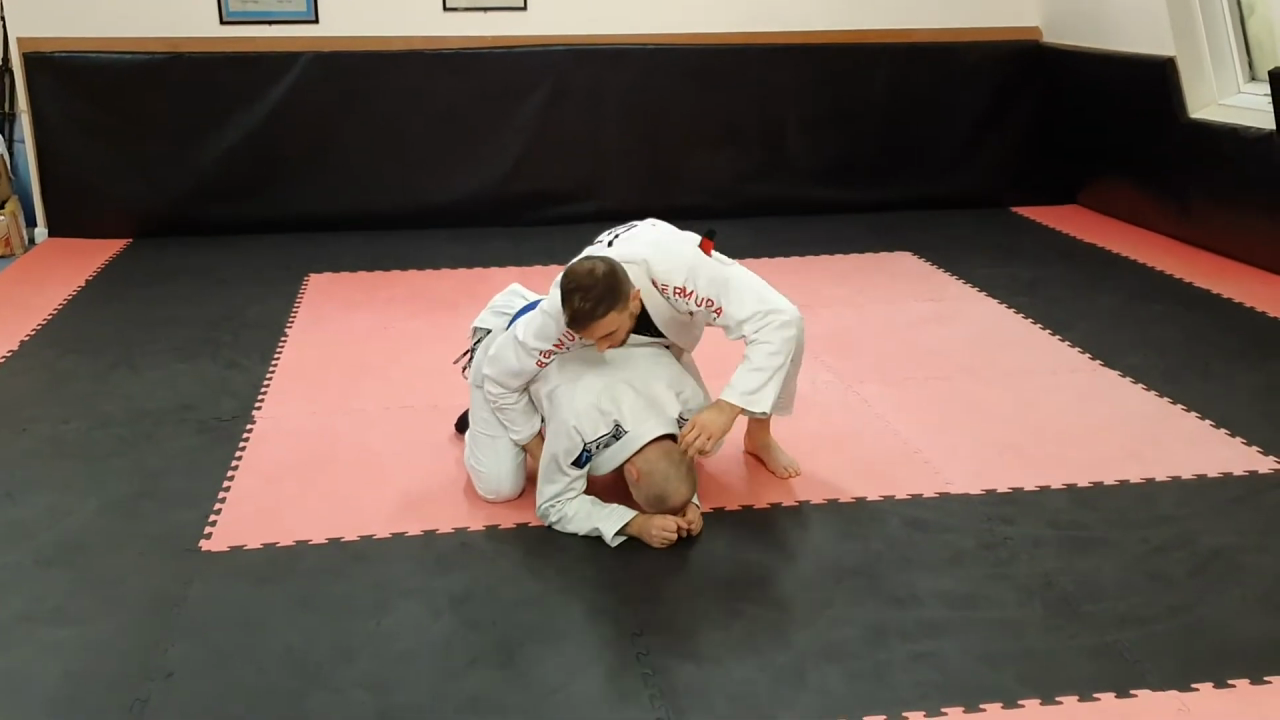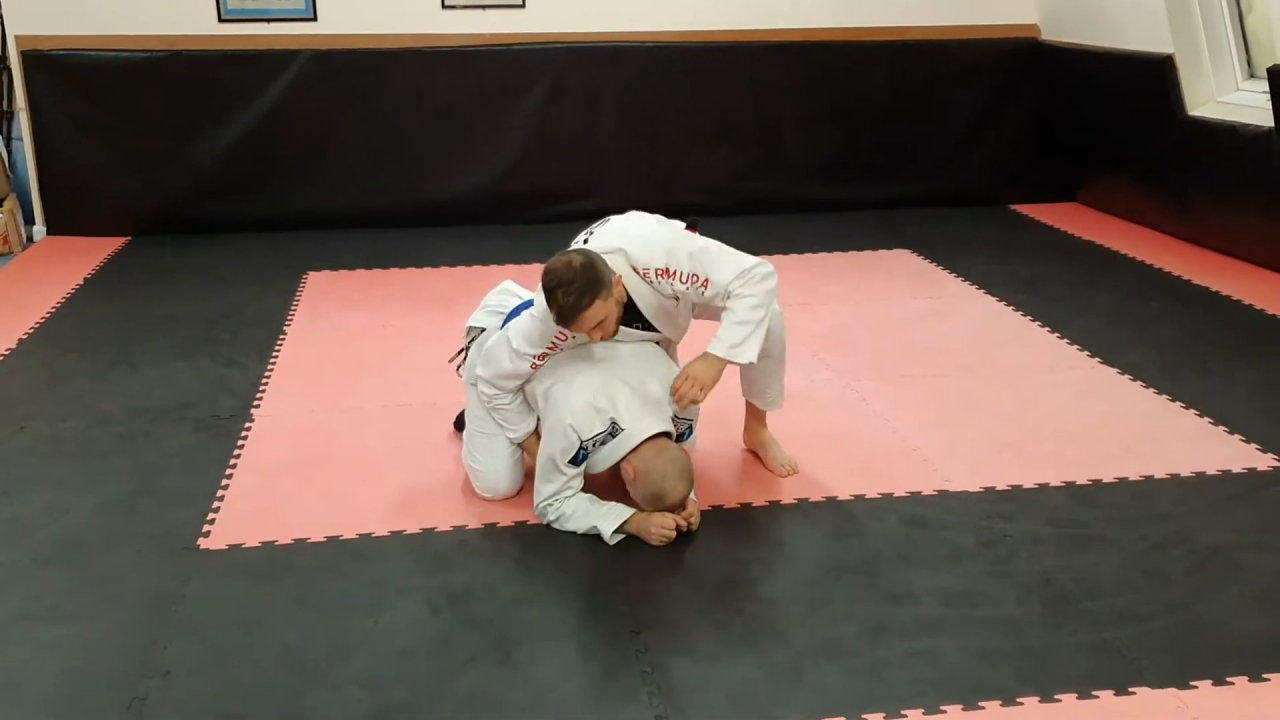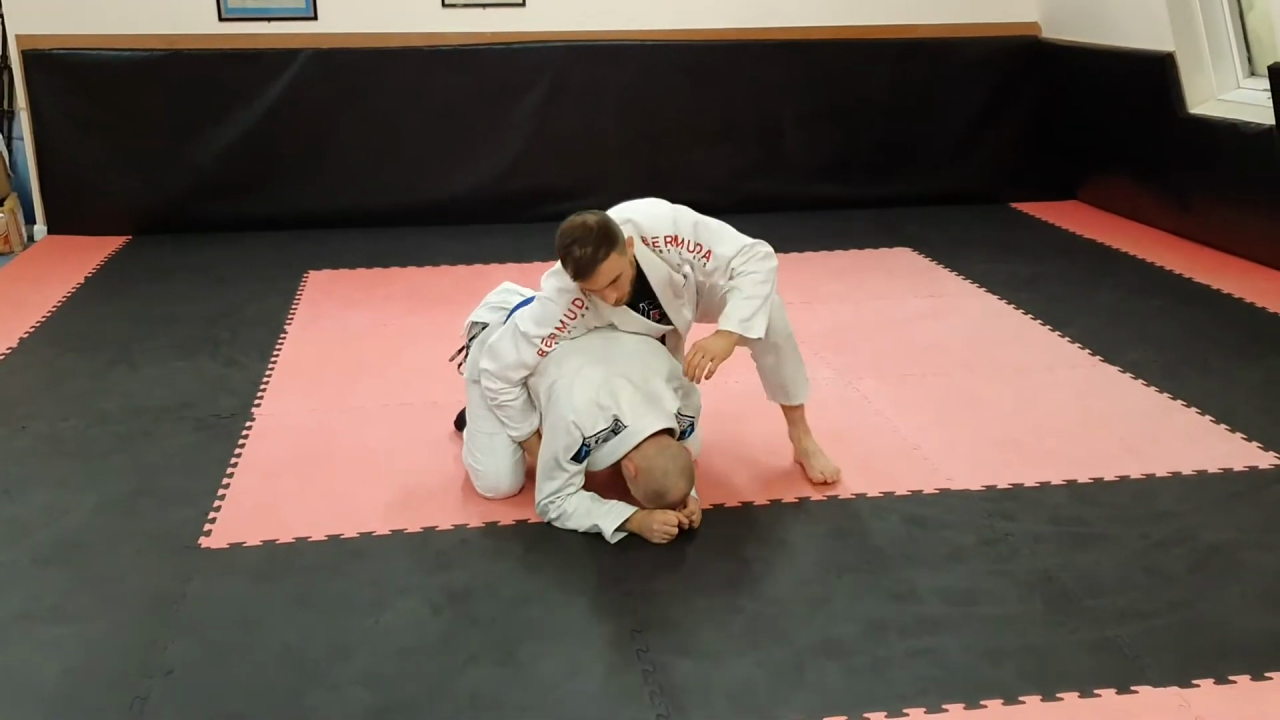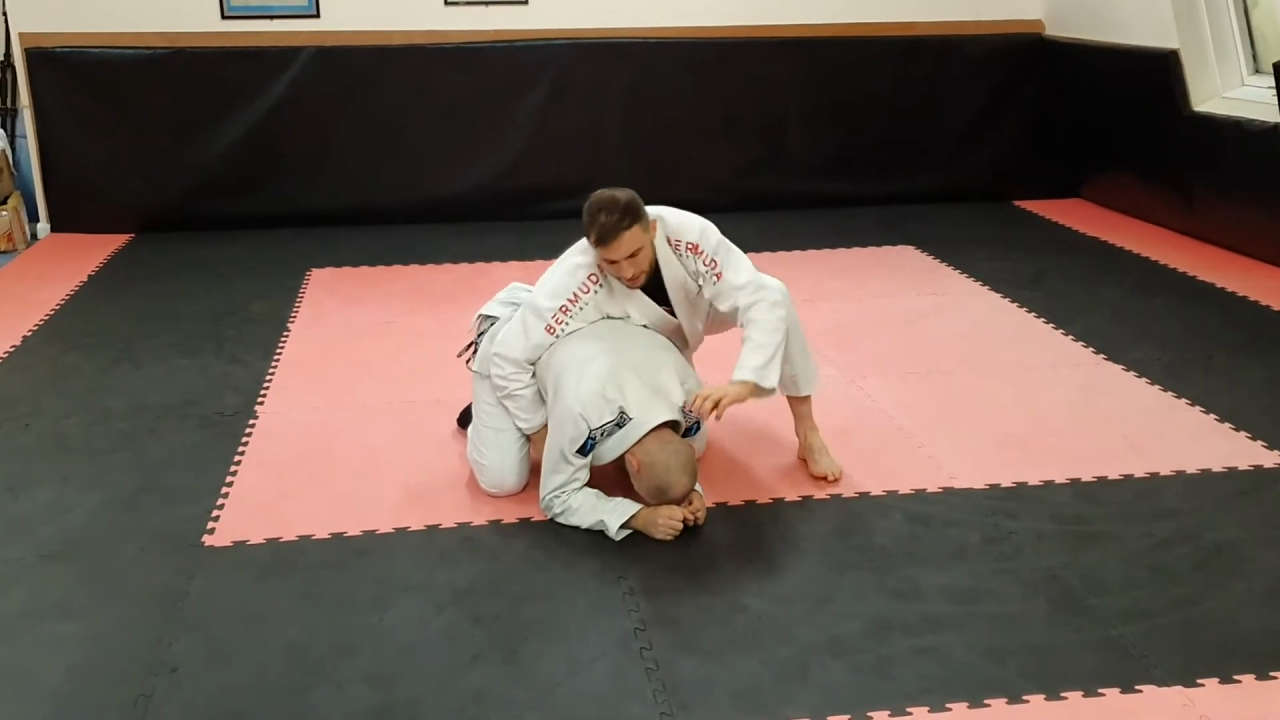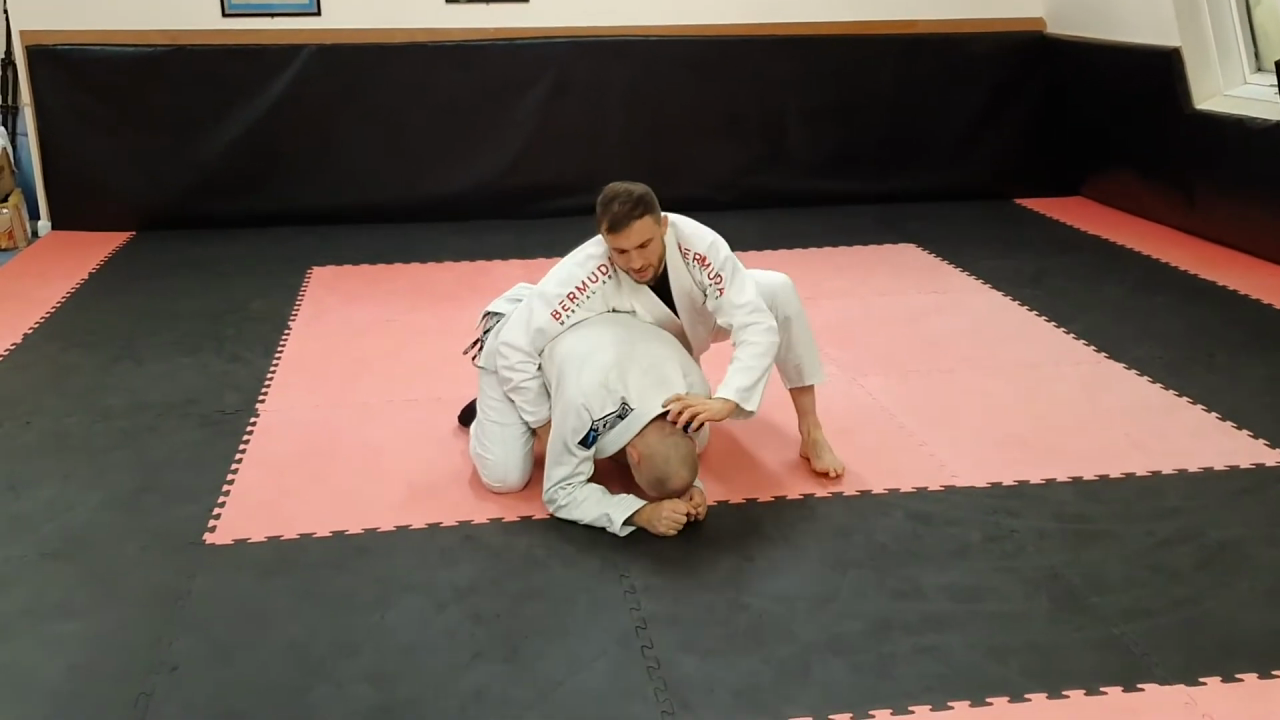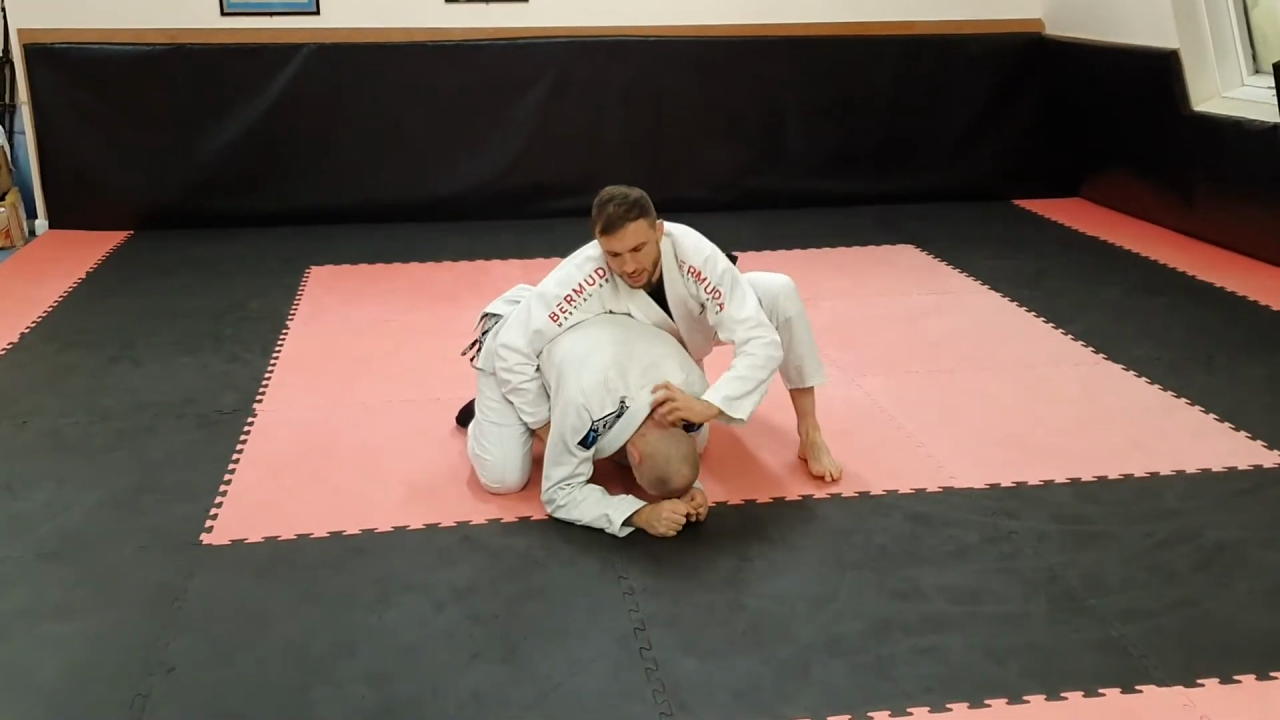
dt=0.2s
person 1, frame 1
left shoulder: (680, 272)
right shoulder: (559, 318)
left elbow: (777, 321)
right elbow: (500, 380)
left wrist: (726, 408)
right wrist: (540, 458)
right hip: (645, 338)
left knee: (786, 323)
right knee: (703, 441)
left ankle: (758, 436)
person 1, frame 2
left shoulder: (660, 252)
right shoulder: (546, 321)
left elbow: (756, 275)
right elbow: (493, 381)
left wrist: (715, 358)
right wrist: (539, 454)
right hip: (640, 326)
left knee: (766, 318)
left ankle: (756, 430)
person 1, frame 3
left shoulder: (661, 226)
right shoulder: (561, 297)
left elbow: (755, 257)
right elbow: (498, 373)
left wrist: (727, 335)
right wrist: (537, 450)
left hip: (681, 283)
right hip: (637, 333)
left knee: (768, 313)
left ankle: (800, 435)
person 1, frame 4
left shoulder: (686, 232)
right shoulder: (573, 277)
left elbow: (764, 300)
right elbow: (508, 360)
left wrist: (743, 382)
right wrist: (546, 442)
left hip: (693, 303)
left knee: (774, 302)
left ankle: (807, 432)
person 1, frame 5
left shoulder: (697, 244)
right shoulder: (583, 272)
left elbow: (758, 326)
right elbow: (513, 350)
left wrist: (725, 402)
right wrist: (550, 434)
left hip: (698, 317)
left knee: (777, 289)
left ankle: (810, 431)
person 1, frame 6
left shoulder: (696, 255)
right shoulder: (582, 275)
left elbow: (761, 342)
right elbow: (512, 352)
left wrist: (709, 406)
left hip: (698, 325)
left knee: (778, 291)
left ankle: (809, 433)
person 2, frame 1
left shoulder: (688, 400)
right shoulder: (577, 423)
left elbow: (680, 461)
right elbow: (554, 505)
left wrist: (688, 503)
right wrist: (635, 524)
right knee: (498, 486)
right ankle: (479, 412)
person 2, frame 2
right shoulder: (573, 420)
left elbow: (670, 459)
right elbow: (552, 504)
left wrist: (684, 498)
right wrist: (634, 522)
right knee: (496, 485)
right ankle: (476, 416)
person 2, frame 3
left shoulder: (684, 395)
right shoulder: (576, 415)
left elbow: (673, 460)
right elbow: (553, 502)
left wrist: (685, 495)
right wrist: (636, 520)
right knee: (497, 485)
right ankle: (477, 418)
person 2, frame 4
left shoulder: (690, 392)
right shoulder: (582, 405)
left elbow: (681, 456)
right elbow: (558, 498)
left wrist: (690, 491)
right wrist: (640, 517)
right knee: (501, 482)
right ankle: (483, 412)
person 2, frame 5
left shoulder: (693, 387)
right shoulder: (584, 398)
left elbow: (686, 450)
right elbow: (561, 492)
left wrist: (690, 487)
right wrist: (642, 513)
right knee: (504, 478)
right ankle: (486, 413)
person 2, frame 6
left shoulder: (692, 386)
right shoulder: (583, 397)
left elbow: (682, 451)
right elbow: (560, 492)
left wrist: (688, 489)
right wrist: (641, 514)
right knee: (503, 478)
right ankle: (485, 411)
